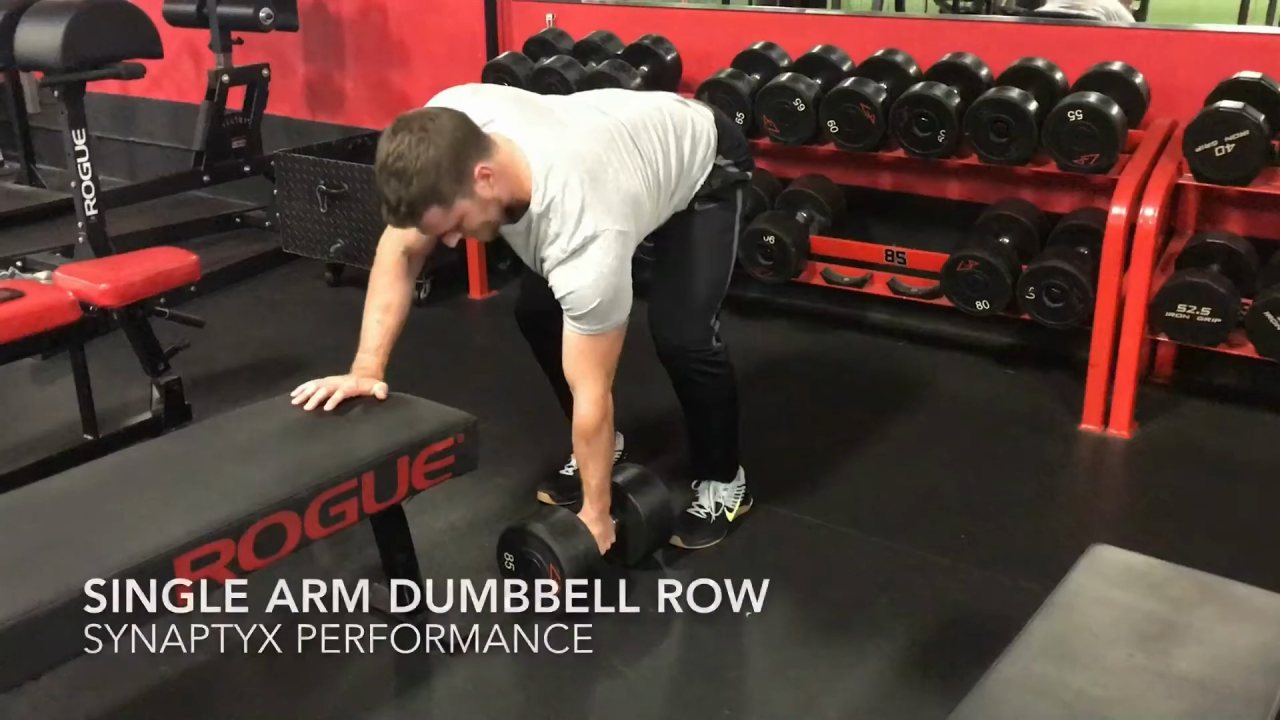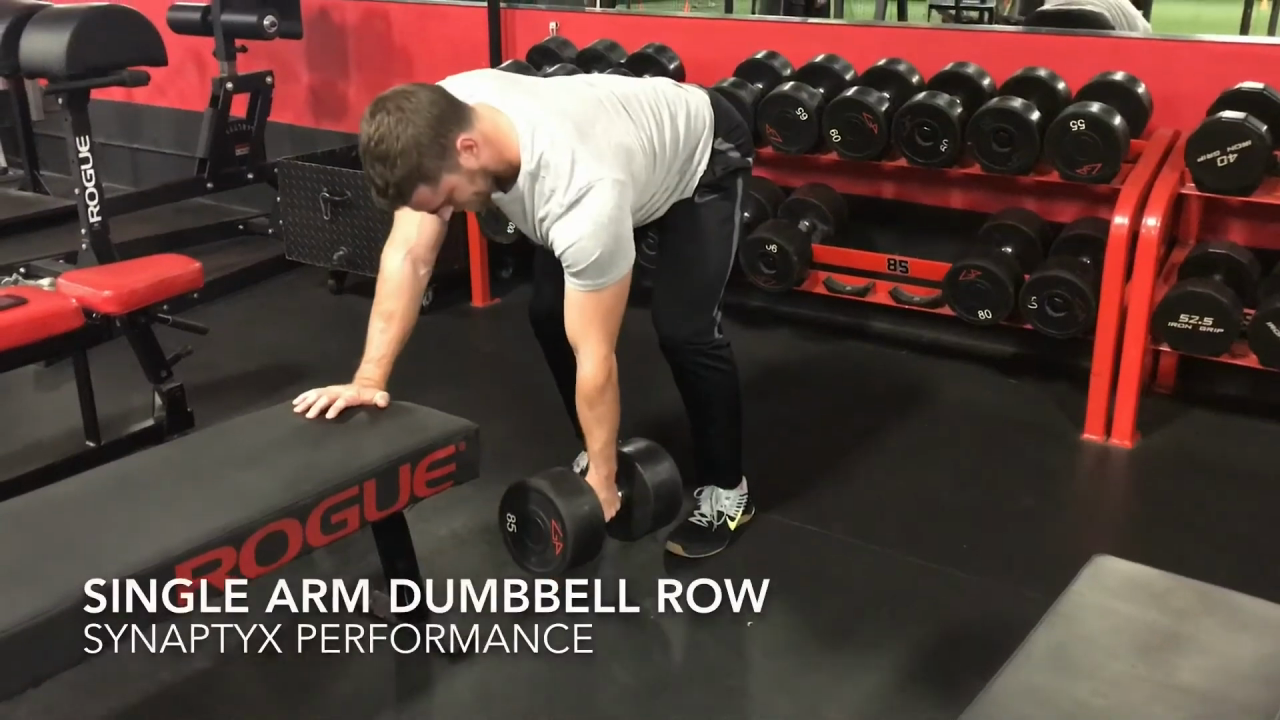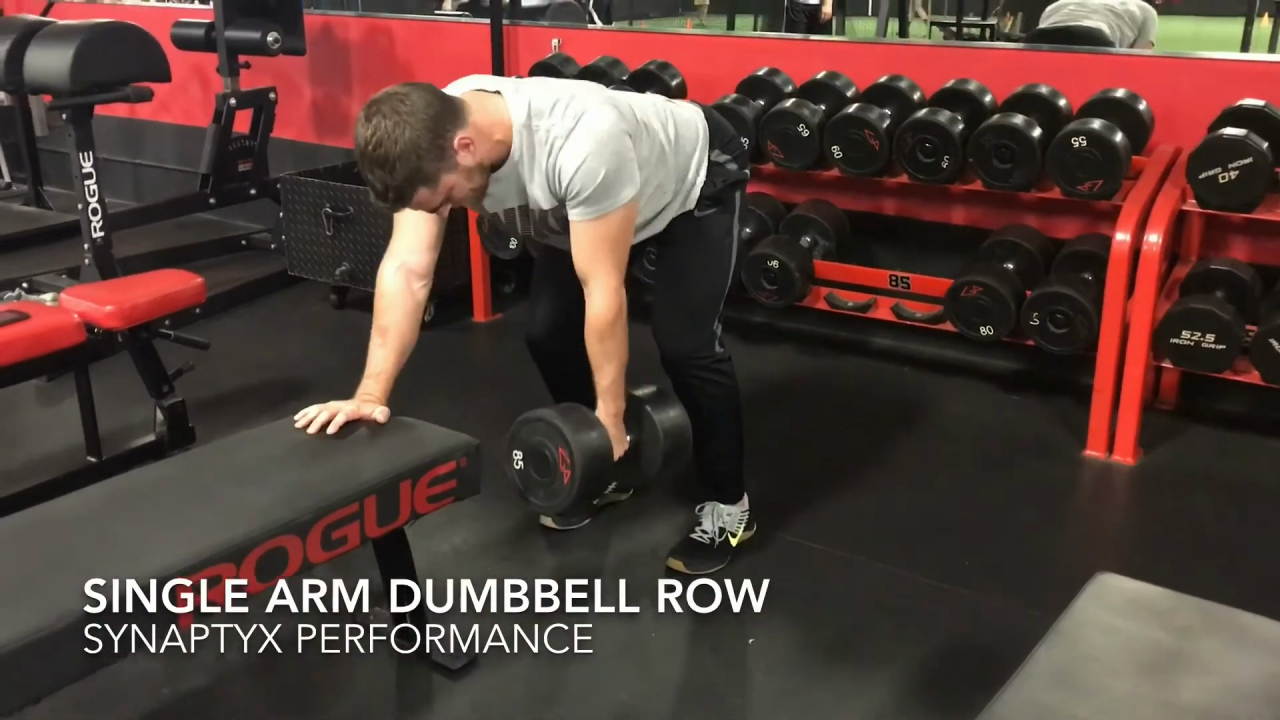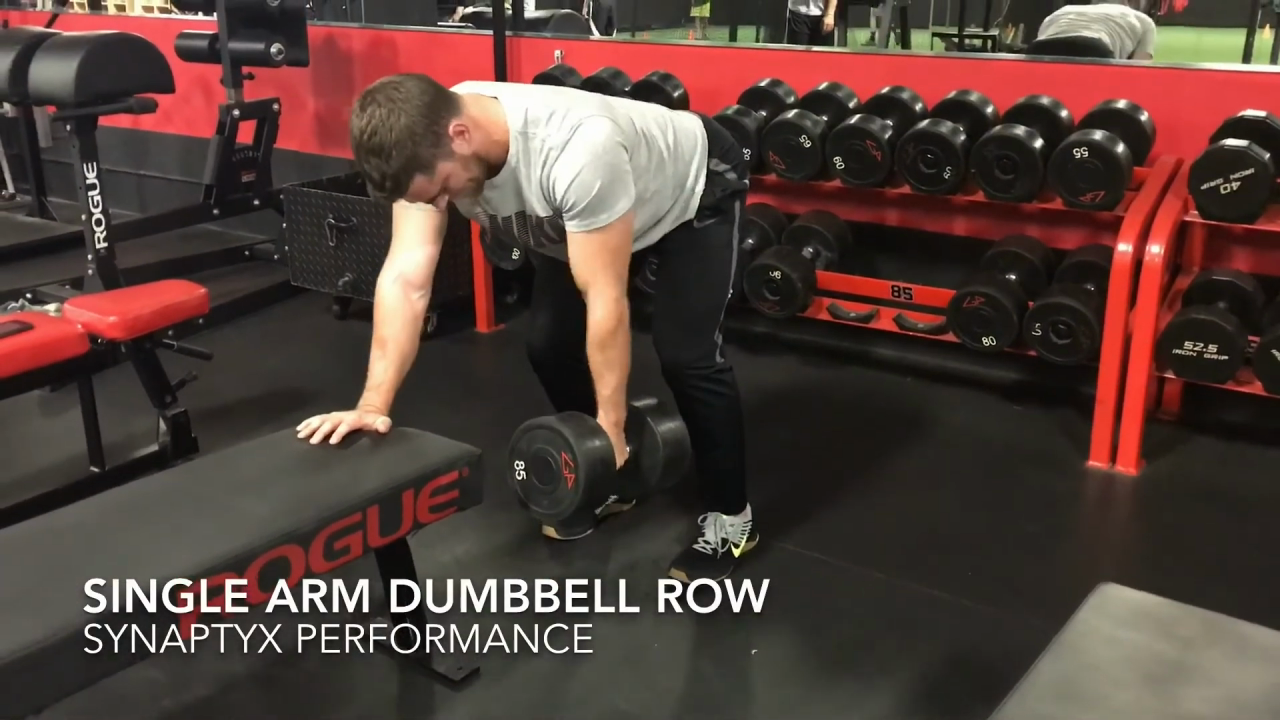
dt=0.7s
person 1, frame 1
left shoulder: (586, 234)
right shoulder: (447, 128)
left elbow: (591, 392)
right elbow: (400, 247)
left wrist: (596, 513)
right wrist: (366, 368)
left hip: (702, 164)
right hip: (625, 137)
left knee: (681, 336)
right knee: (536, 313)
left ankle: (722, 482)
right ankle: (603, 447)
person 1, frame 2
left shoulder: (583, 192)
right shoulder: (437, 122)
left elbow: (595, 356)
right elbow: (409, 255)
left wrist: (602, 479)
right wrist: (369, 379)
left hip: (701, 153)
right hip: (629, 132)
left knee: (682, 329)
right knee: (549, 315)
left ankle: (726, 489)
right ankle: (600, 451)
person 1, frame 3
left shoulder: (582, 141)
right shoulder: (428, 138)
left elbow: (604, 291)
right elbow: (407, 268)
left wrist: (611, 417)
right wrist: (371, 393)
left hip: (697, 176)
left knee: (683, 345)
right knee: (549, 335)
left ankle: (728, 505)
person 1, frame 4
left shoulder: (577, 149)
right shoulder: (424, 146)
left elbow: (605, 301)
right elbow: (406, 278)
left wrist: (611, 426)
right wrist: (373, 404)
left hip: (695, 187)
left knee: (684, 355)
right knee: (549, 347)
left ankle: (730, 518)
